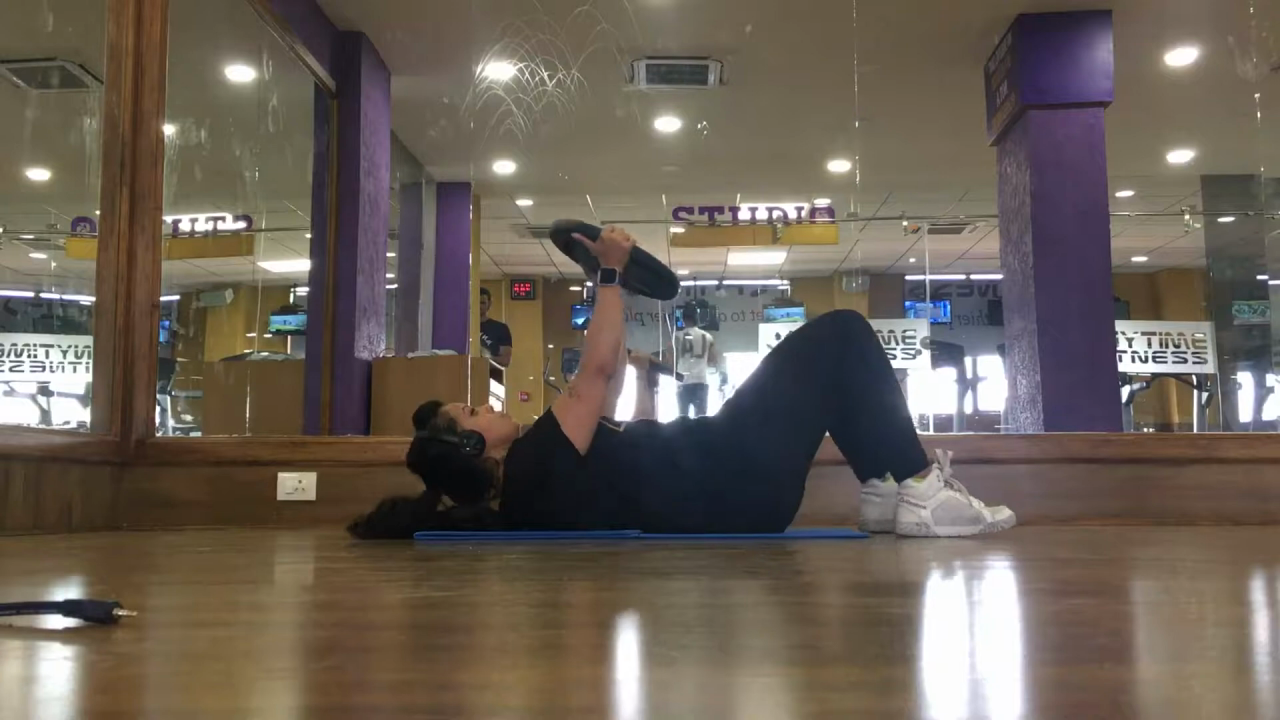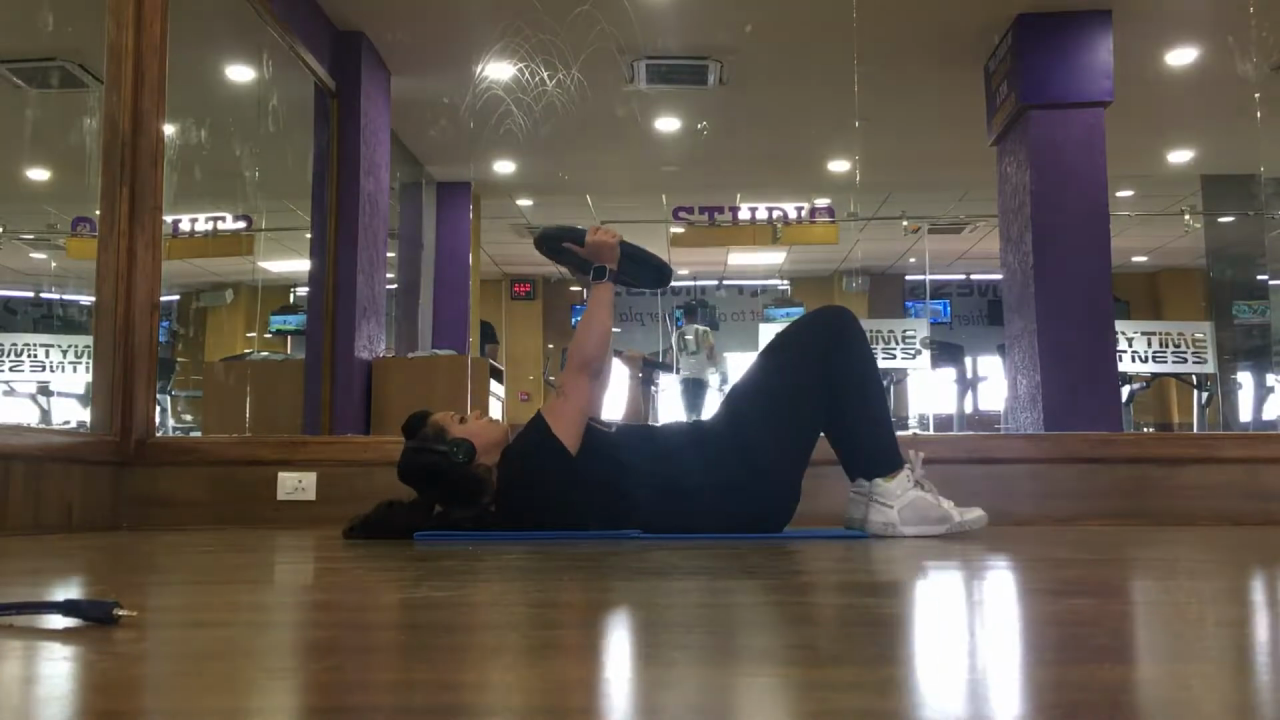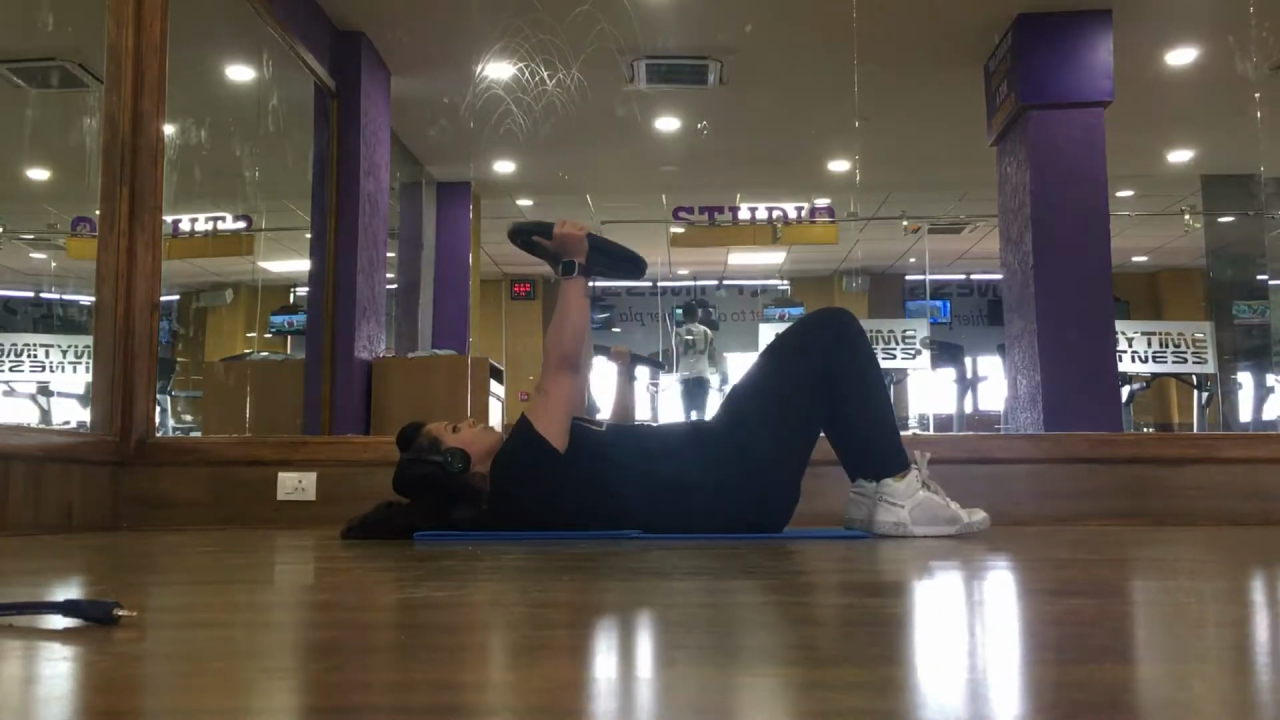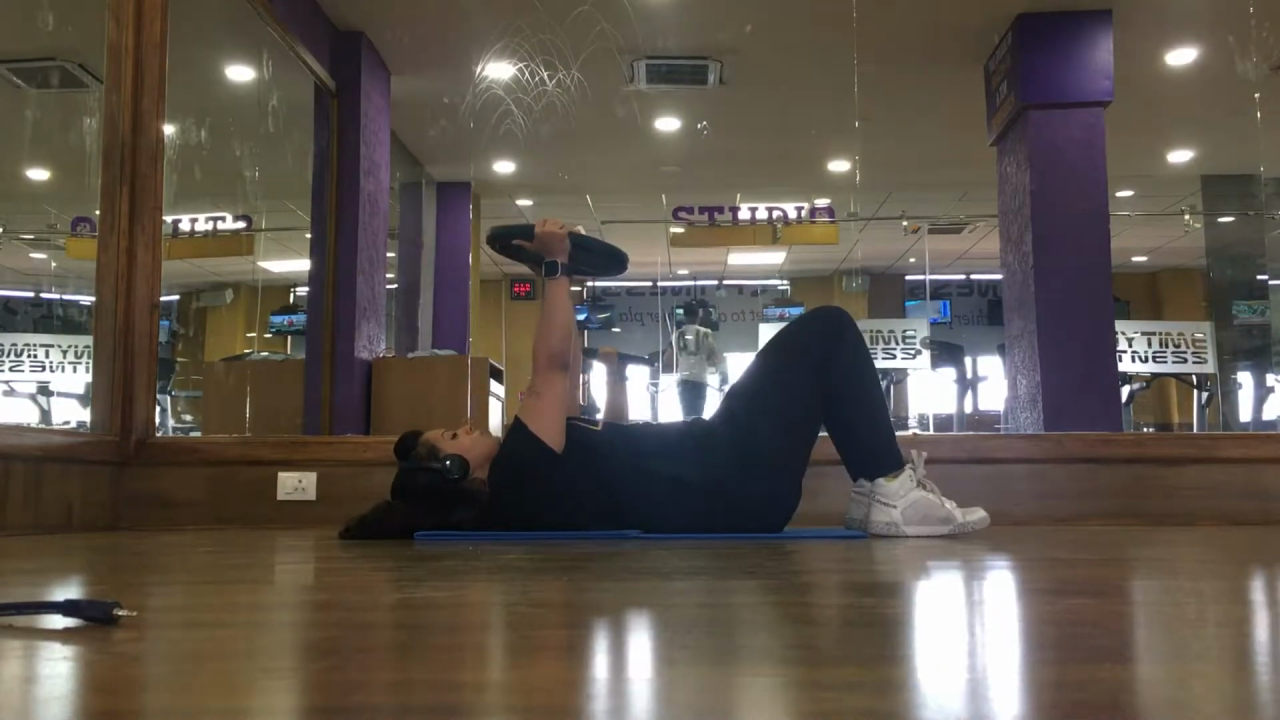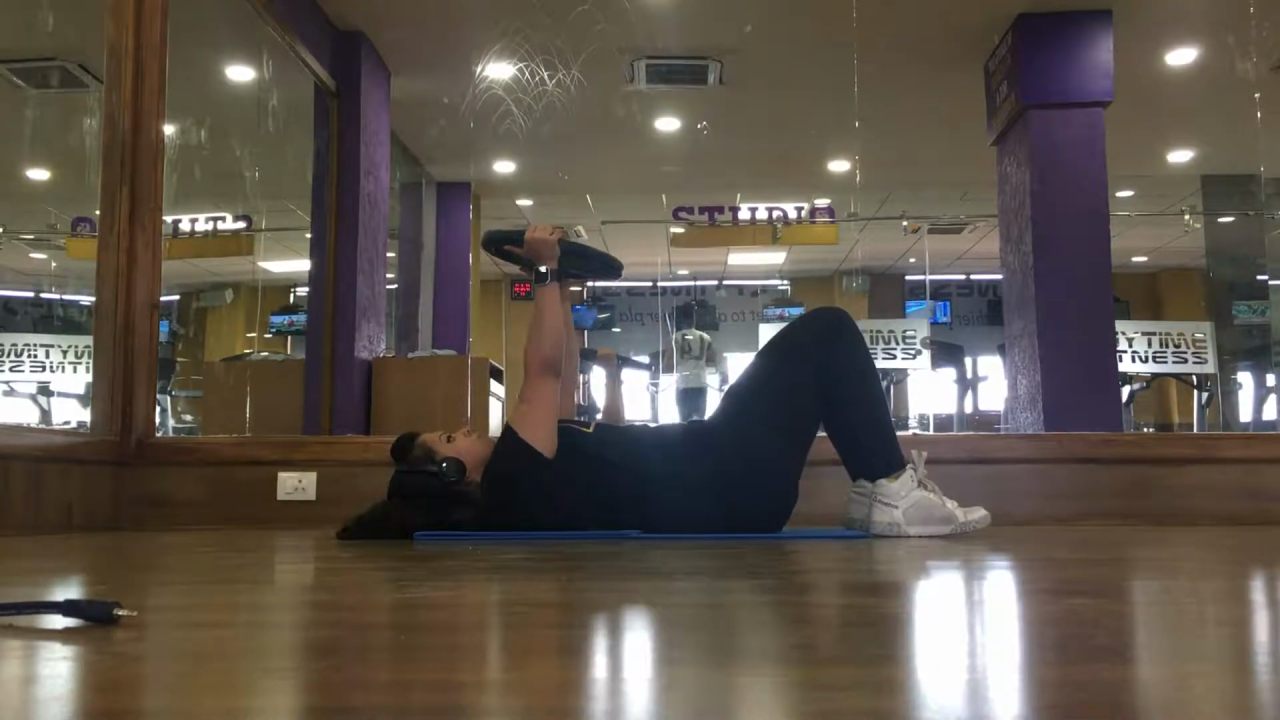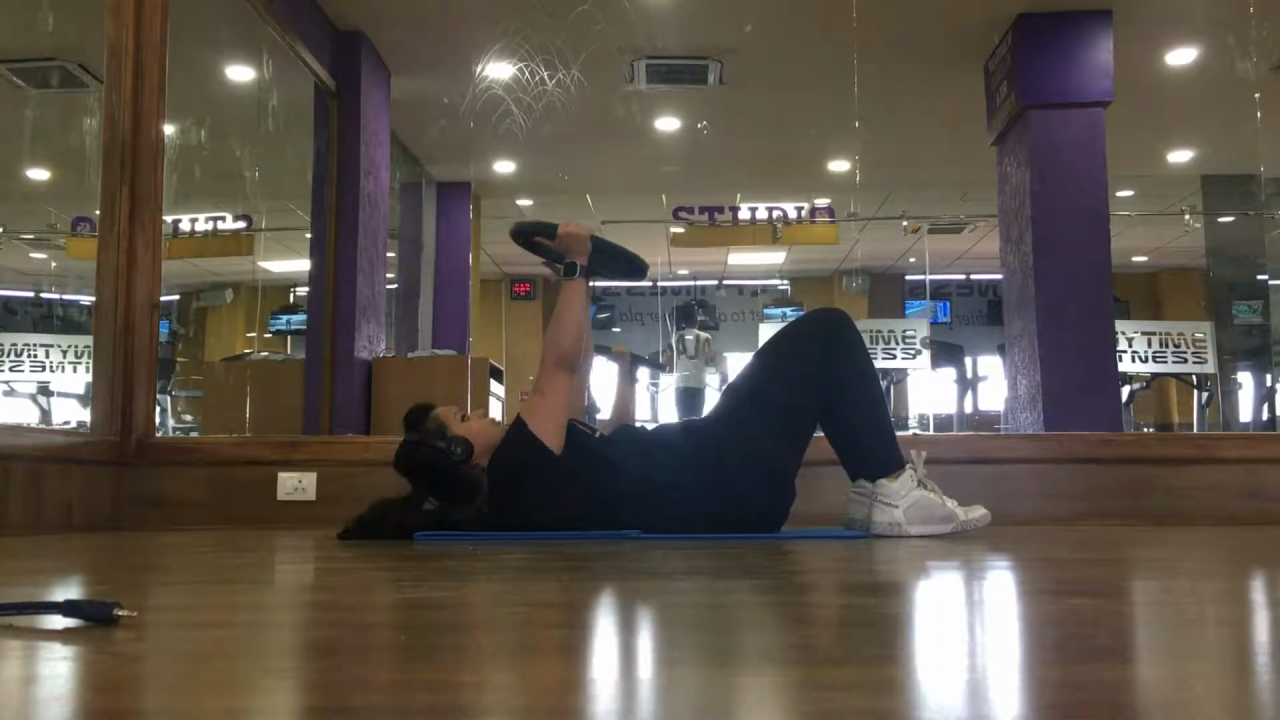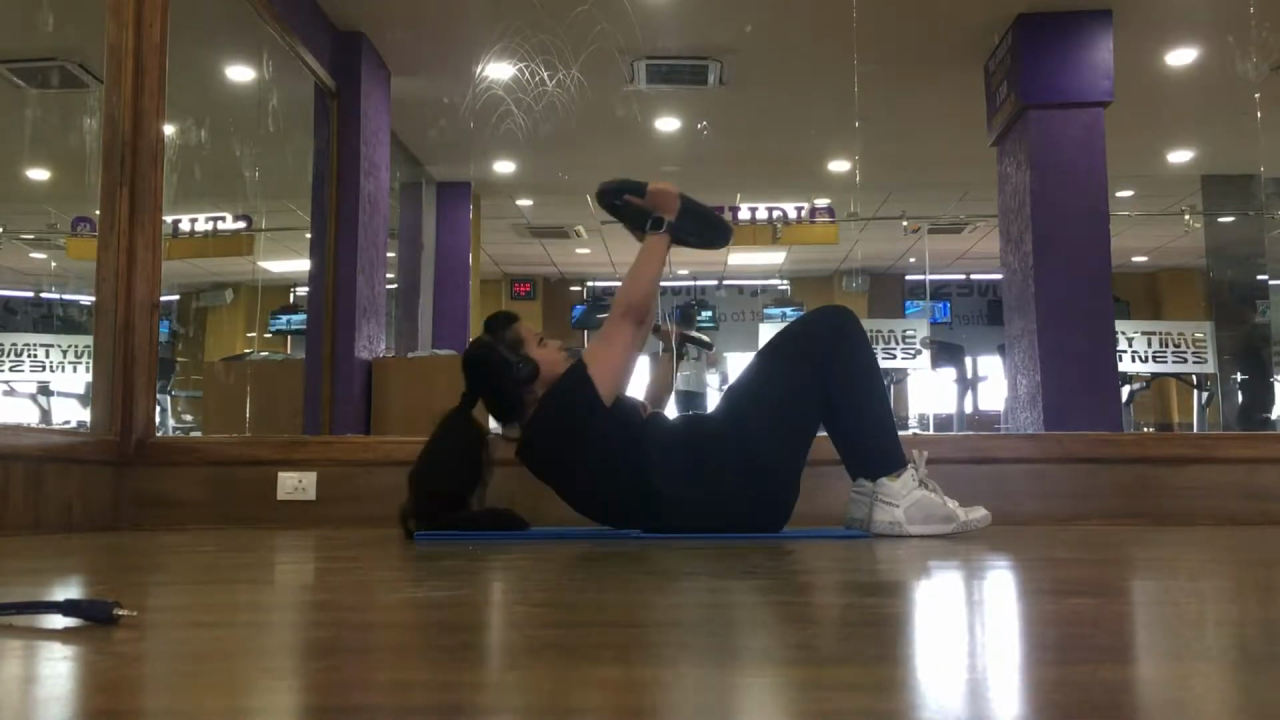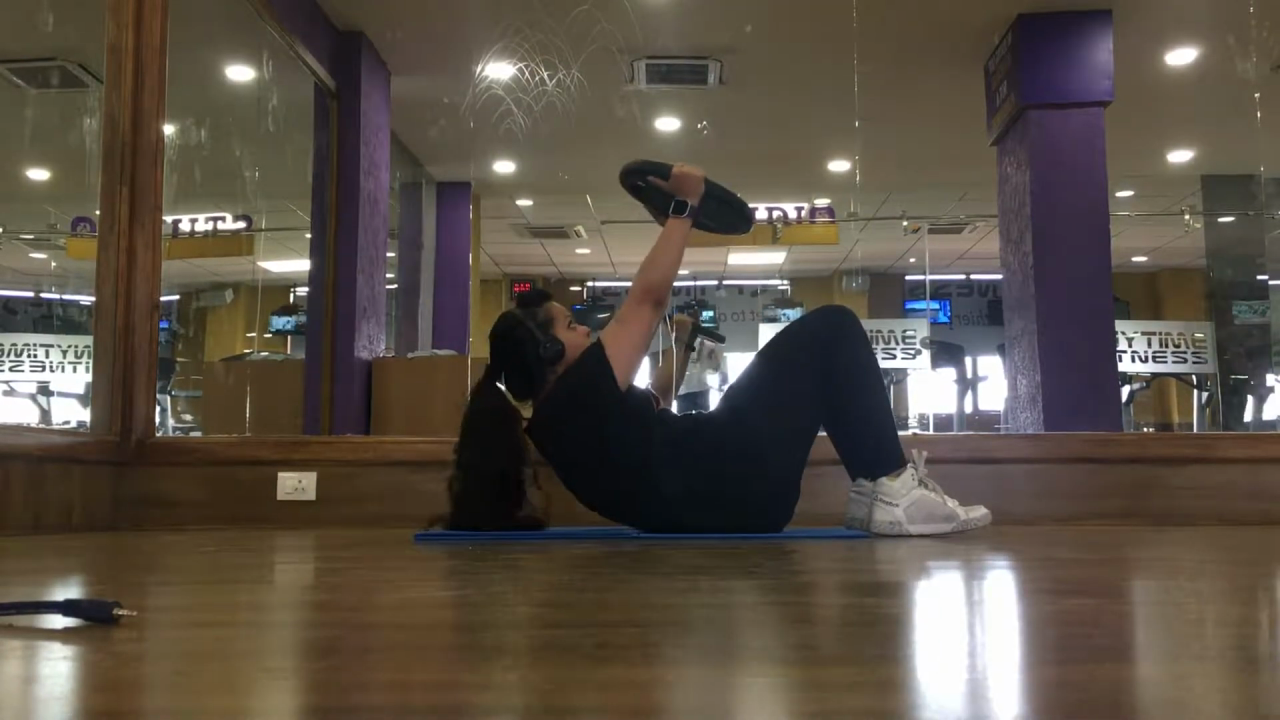
dt=0.4s
person 1, frame 1
left shoulder: (524, 485)
right shoulder: (535, 466)
right elbow: (594, 375)
right wrist: (610, 274)
left hip: (721, 481)
right hip: (740, 485)
left knee: (830, 349)
right knee: (842, 333)
left ankle: (882, 490)
right ankle: (920, 491)
person 1, frame 2
left shoulder: (520, 489)
right shoulder: (529, 470)
right elbow: (581, 372)
left wrist: (634, 377)
right wrist: (602, 273)
left hip: (719, 481)
right hip: (737, 485)
left knee: (820, 342)
right knee: (831, 328)
left ankle: (871, 492)
right ankle: (890, 494)
person 1, frame 3
left shoulder: (512, 488)
right shoulder: (520, 471)
left elbow: (594, 431)
right elbow: (562, 368)
right wrist: (573, 266)
left hip: (714, 473)
right hip: (733, 486)
left knee: (820, 347)
right knee: (832, 330)
left ankle: (875, 492)
right ankle: (897, 493)
person 1, frame 4
left shoulder: (514, 486)
right shoulder: (519, 475)
left elbow: (572, 404)
right elbow: (550, 369)
left wrist: (575, 305)
right wrist: (555, 266)
left hip: (714, 477)
right hip: (734, 486)
left knee: (818, 346)
right knee: (827, 329)
left ankle: (876, 490)
right ankle: (892, 496)
person 1, frame 5
left shoulder: (509, 486)
right shoulder: (512, 480)
left elbow: (560, 395)
right elbow: (542, 374)
left wrist: (559, 294)
right wrist: (546, 272)
left hip: (713, 476)
right hip: (731, 487)
left knee: (818, 340)
right knee: (827, 330)
left ankle: (877, 491)
right ankle: (891, 494)
person 1, frame 6
left shoulder: (509, 484)
right shoulder: (516, 471)
left elbow: (593, 436)
right elbow: (560, 367)
right wrist: (576, 267)
left hip: (711, 491)
right hip: (724, 491)
left knee: (816, 348)
right knee: (827, 332)
left ankle: (879, 488)
right ankle: (890, 493)
person 1, frame 7
left shoulder: (548, 430)
right shoulder: (562, 409)
right elbow: (630, 317)
left wrist: (669, 361)
right wrist: (661, 225)
left hip: (707, 500)
right hip: (729, 492)
left knee: (820, 348)
right knee: (832, 328)
left ankle: (876, 490)
right ankle: (892, 491)
person 1, frame 8
left shoulder: (559, 415)
right shoulder: (577, 392)
right elbow: (645, 301)
left wrist: (679, 348)
right wrist: (684, 207)
left hip: (709, 500)
right hip: (732, 490)
left knee: (825, 347)
right knee: (832, 328)
left ankle: (878, 490)
right ankle: (892, 492)
